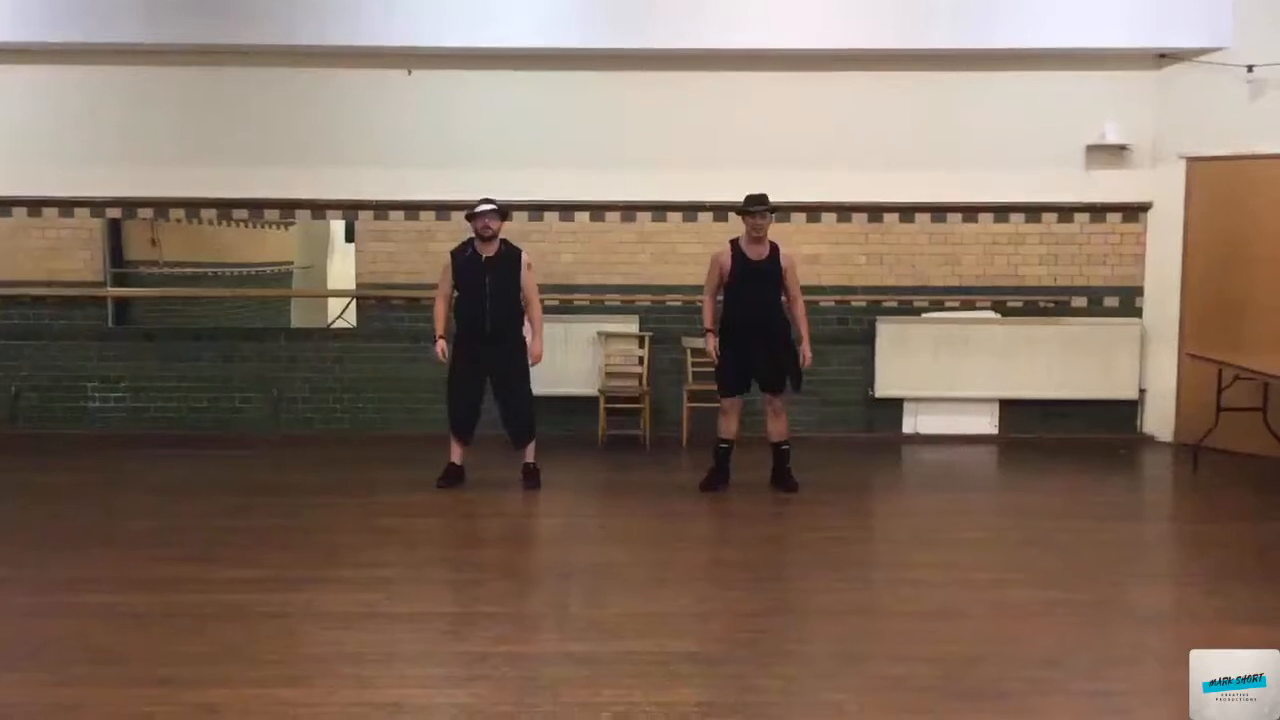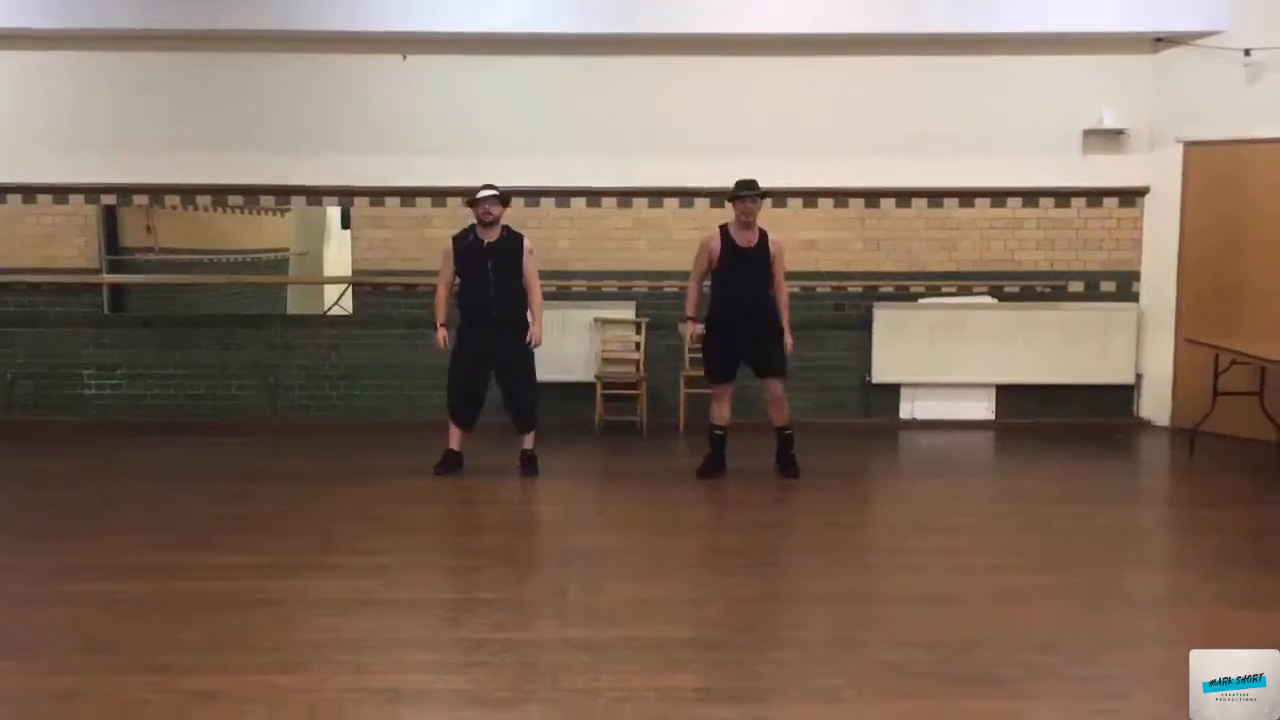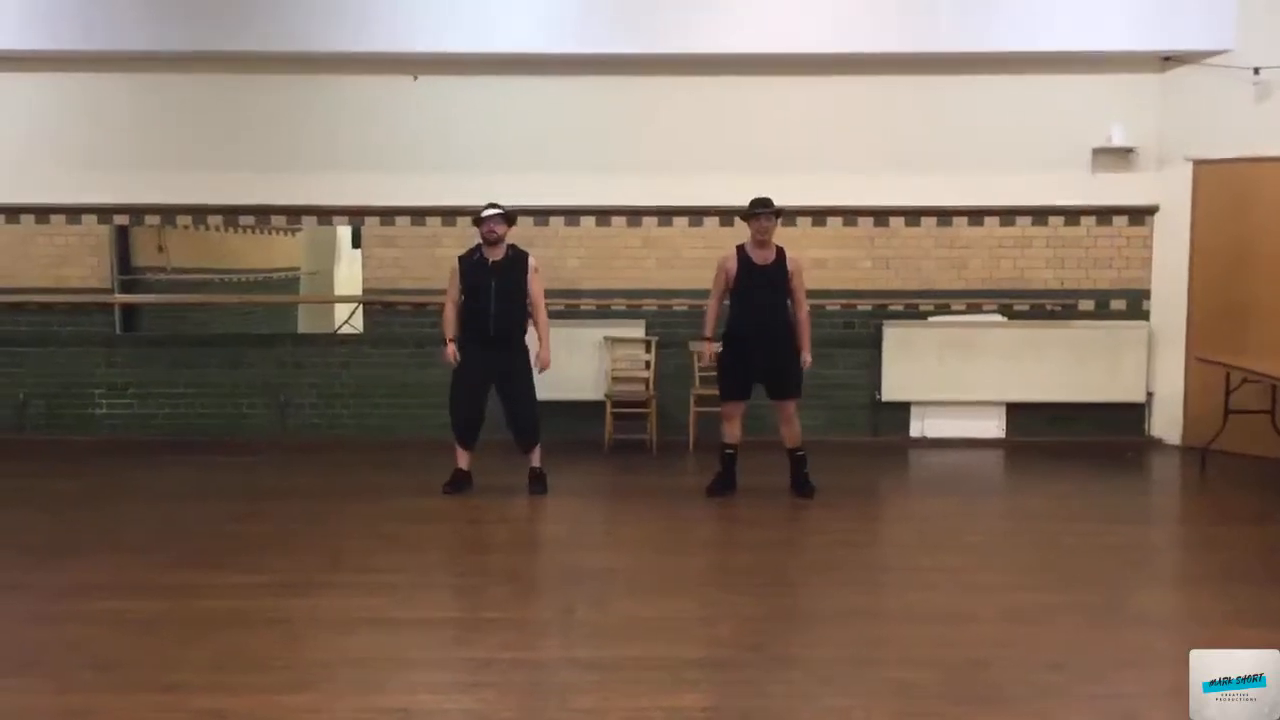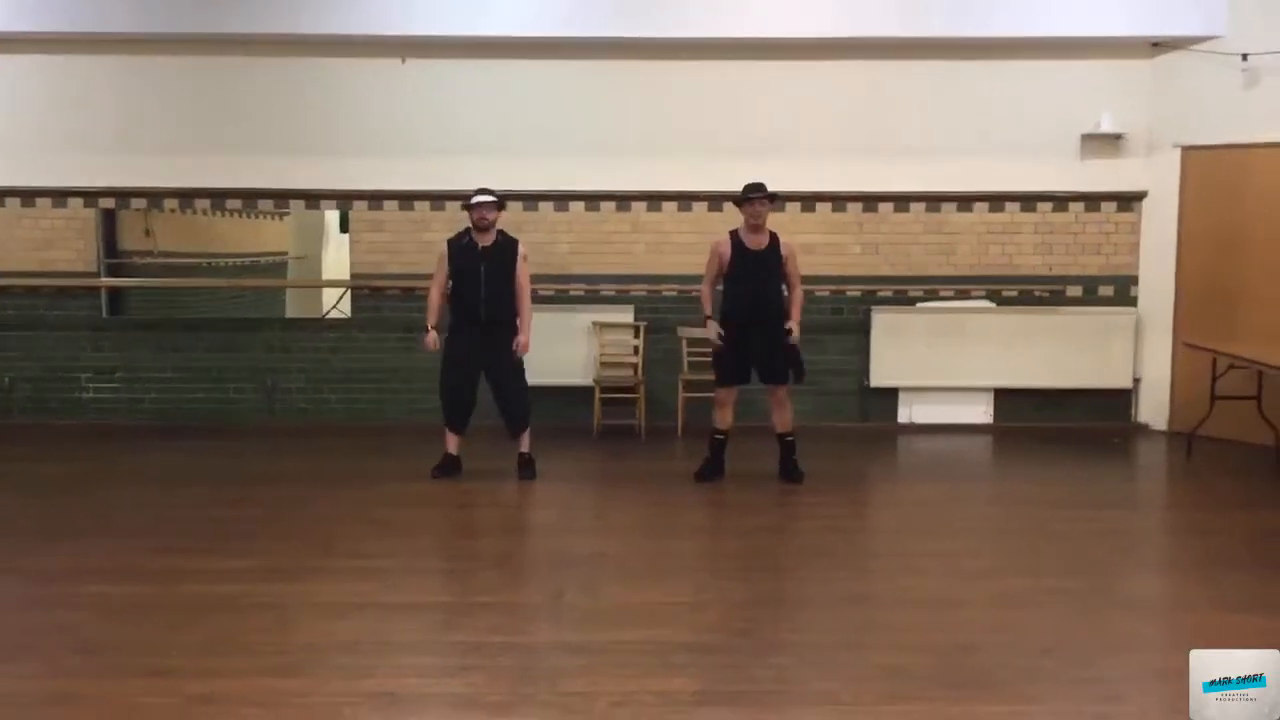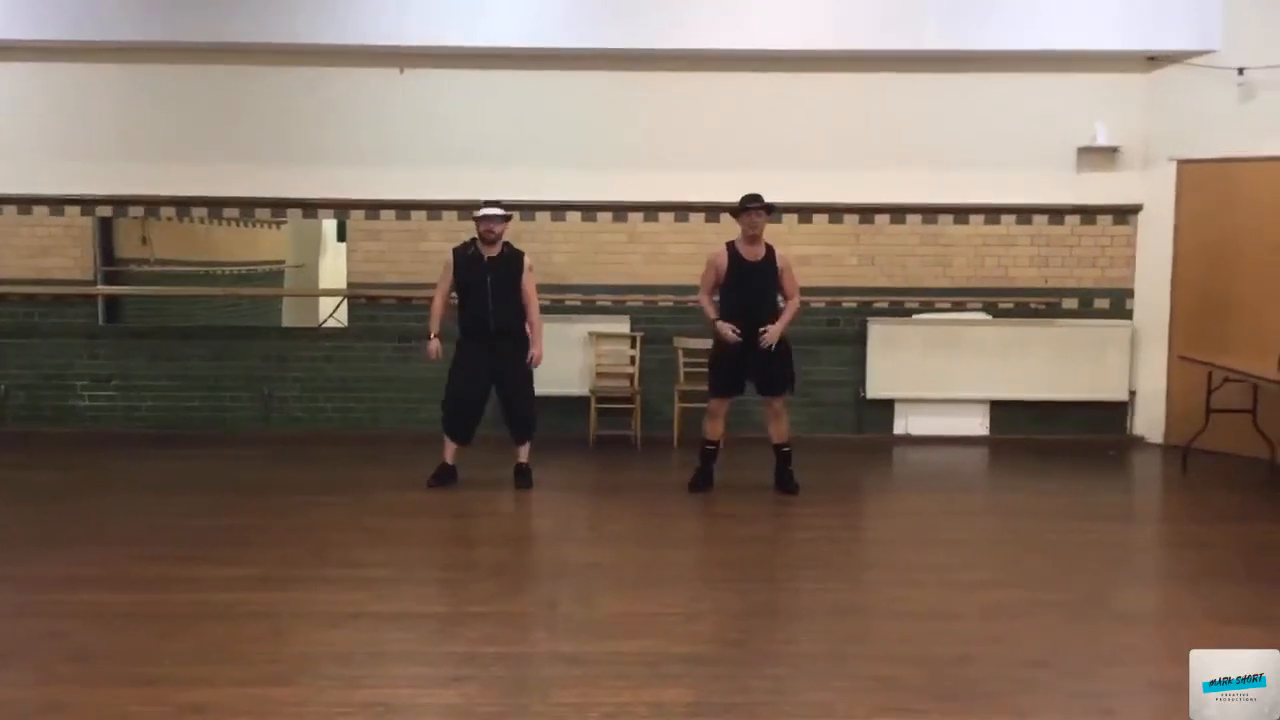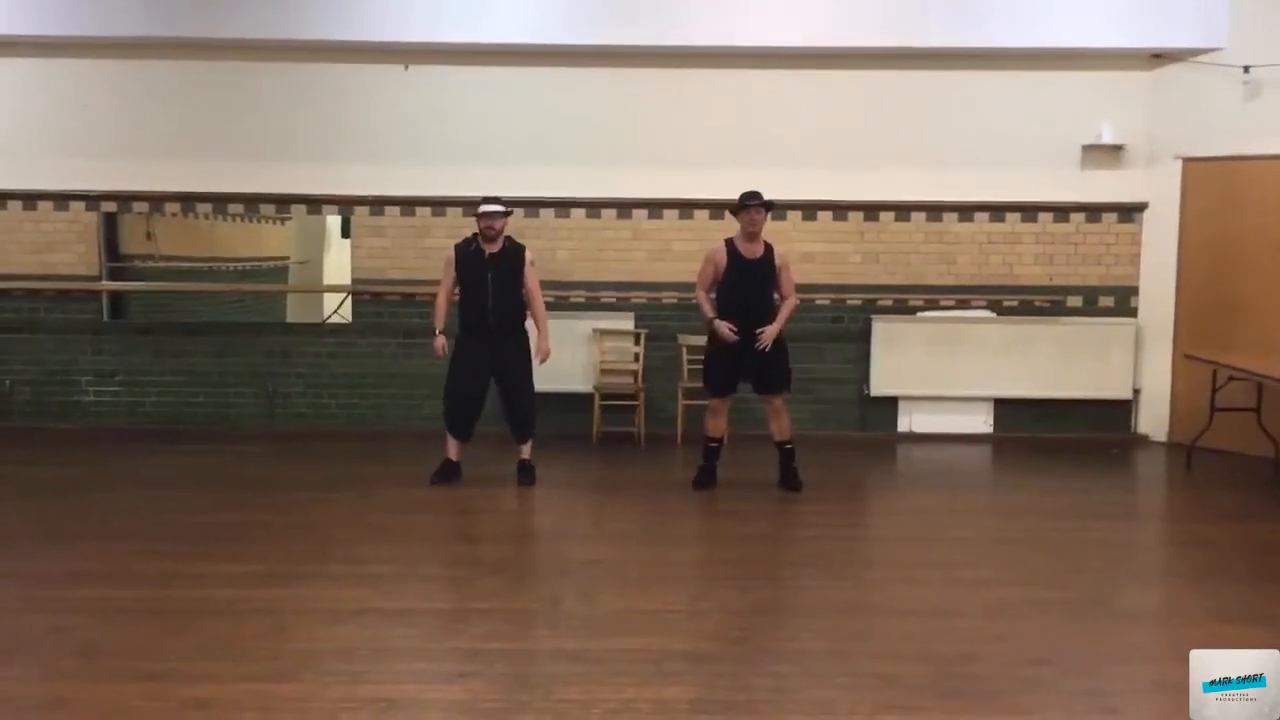
dt=0.3s
person 1, frame 1
left shoulder: (782, 258)
right shoulder: (724, 256)
left elbow: (795, 300)
right elbow: (709, 296)
left wrist: (804, 341)
right wrist: (709, 332)
left hip: (774, 340)
right hip: (734, 340)
left knee: (776, 404)
right knee: (729, 404)
left ankle: (781, 470)
right ankle: (720, 470)
person 1, frame 2
left shoulder: (771, 244)
right shoulder: (713, 241)
left elbow: (779, 288)
right elbow: (695, 281)
left wrist: (786, 329)
right wrist: (690, 318)
left hip: (762, 325)
right hip: (722, 326)
left knee: (775, 390)
right knee: (720, 391)
left ankle: (786, 454)
right ankle: (716, 456)
person 1, frame 3
left shoulder: (788, 262)
right shoulder: (730, 260)
left elbow: (800, 305)
right elbow: (715, 301)
left wrist: (805, 347)
right wrist: (708, 339)
left hip: (779, 345)
right hip: (738, 345)
left knee: (787, 409)
right knee: (731, 409)
left ankle: (799, 475)
right ankle: (727, 475)
person 1, frame 4
left shoulder: (782, 247)
right shoulder: (724, 246)
left elbow: (795, 287)
right elbow: (708, 284)
left wrist: (794, 319)
right wrist: (709, 319)
left hip: (774, 330)
right hip: (734, 330)
left knee: (780, 394)
right knee: (724, 395)
left ankle: (788, 461)
right ankle: (715, 460)
person 1, frame 5
left shoulder: (778, 258)
right shoulder: (720, 256)
left elbow: (794, 298)
right elbow: (704, 295)
left wrist: (779, 326)
right wrist: (717, 322)
left hip: (768, 340)
right hip: (730, 340)
left knee: (776, 405)
right knee: (716, 406)
left ankle: (784, 472)
right ankle: (705, 470)
person 1, frame 6
left shoulder: (776, 256)
right shoulder: (719, 253)
left elbow: (789, 297)
right elbow: (701, 291)
left wrist: (776, 327)
right wrist: (715, 321)
left hip: (765, 338)
right hip: (726, 338)
left knee: (776, 403)
right knee: (717, 403)
left ankle: (788, 469)
right ankle: (708, 468)
person 2, frame 1
left shoulder: (519, 258)
right shoulder: (456, 258)
left elbow: (531, 301)
right elbow: (443, 299)
left wrist: (536, 339)
right wrist: (440, 337)
left hip: (509, 345)
right hip: (468, 345)
left knee: (518, 405)
right knee: (461, 405)
left ankle: (530, 466)
right ankle: (455, 466)
person 2, frame 2
left shoulder: (520, 244)
right shoulder: (457, 245)
left elbow: (532, 286)
right elbow: (444, 286)
left wrist: (536, 323)
right wrist: (441, 325)
left hip: (513, 331)
right hip: (472, 332)
left knee: (522, 392)
right knee: (462, 391)
left ankle: (528, 453)
right ankle: (453, 453)
person 2, frame 3
left shoulder: (525, 263)
right shoulder: (463, 263)
left elbow: (538, 306)
right elbow: (451, 305)
left wrist: (544, 346)
right wrist: (450, 340)
left hip: (512, 350)
right hip: (472, 350)
left knee: (523, 410)
right knee: (464, 410)
left ankle: (536, 471)
right ankle: (462, 472)
person 2, frame 4
left shoulder: (514, 248)
right shoulder: (452, 247)
left elbow: (523, 292)
right elbow: (438, 289)
left wrist: (524, 331)
right wrist: (431, 327)
left hip: (502, 334)
right hip: (463, 334)
left knee: (514, 394)
right knee: (455, 394)
left ankle: (525, 456)
right ankle: (452, 457)
person 2, frame 5
left shoulder: (520, 260)
right shoulder: (457, 258)
left elbow: (531, 303)
right elbow: (440, 298)
left wrist: (536, 342)
right wrist: (434, 335)
left hip: (512, 345)
right hip: (472, 345)
left knee: (520, 405)
right knee: (459, 403)
left ankle: (522, 466)
right ankle: (447, 466)
person 2, frame 6
left shoulder: (521, 255)
right shoulder: (459, 253)
left elbow: (534, 297)
right elbow: (444, 294)
left wrist: (543, 336)
right wrist: (439, 331)
left hip: (512, 340)
right hip: (471, 340)
left knee: (520, 400)
right knee: (459, 399)
left ankle: (525, 462)
right ankle: (451, 462)
